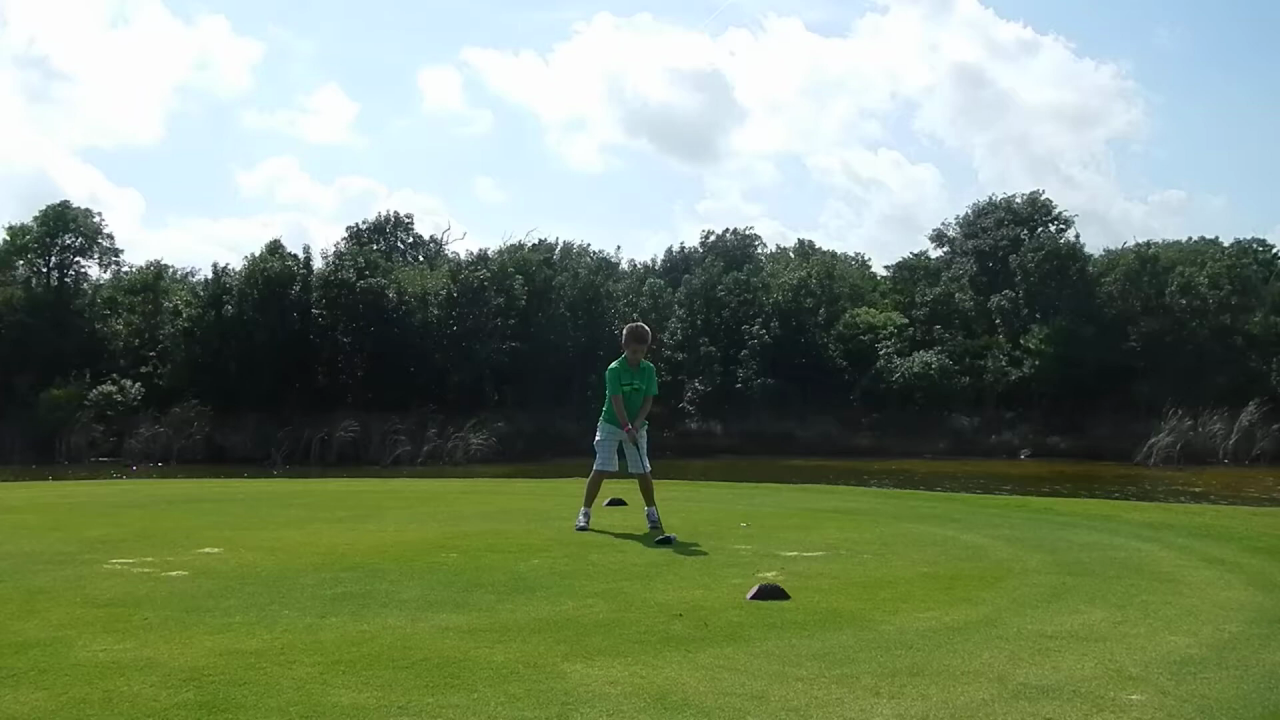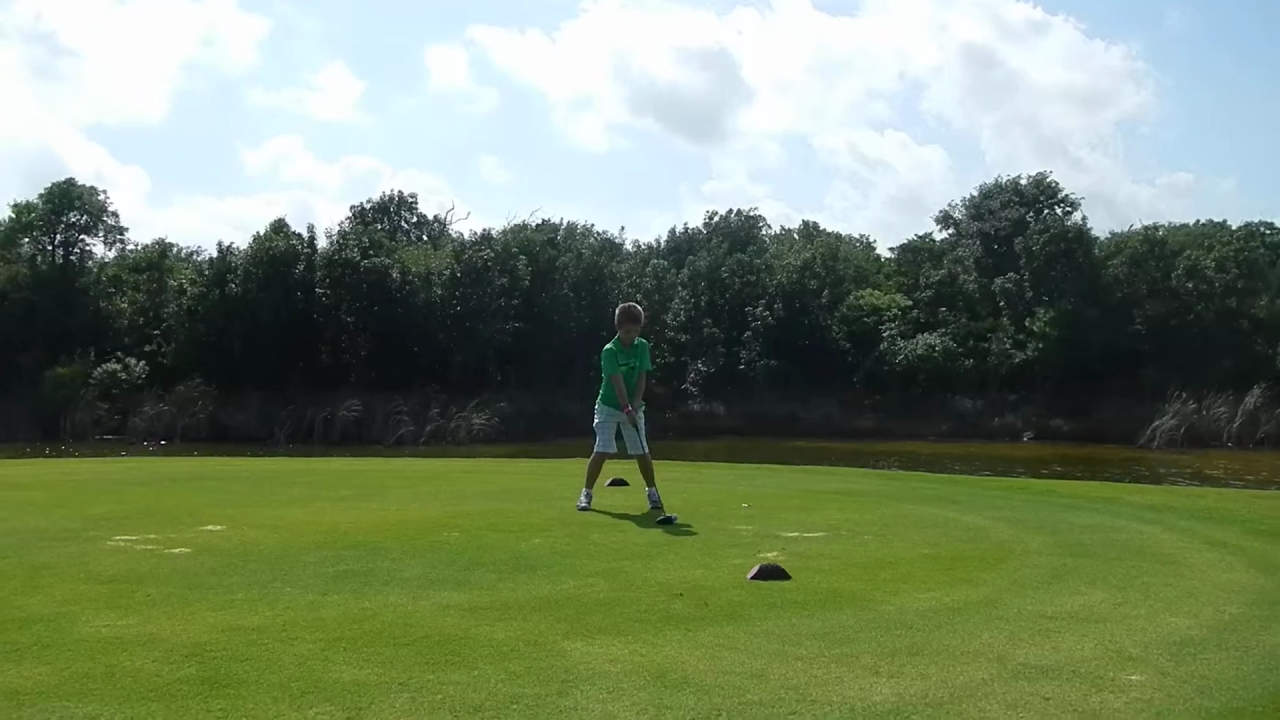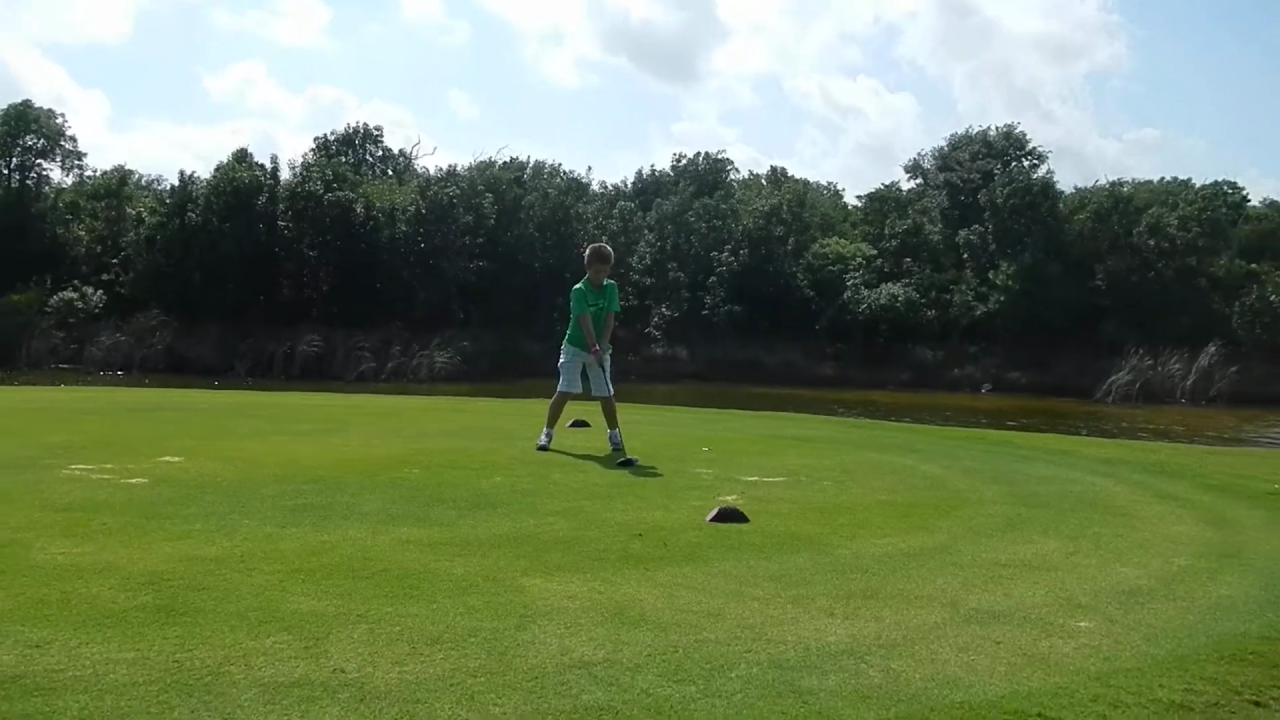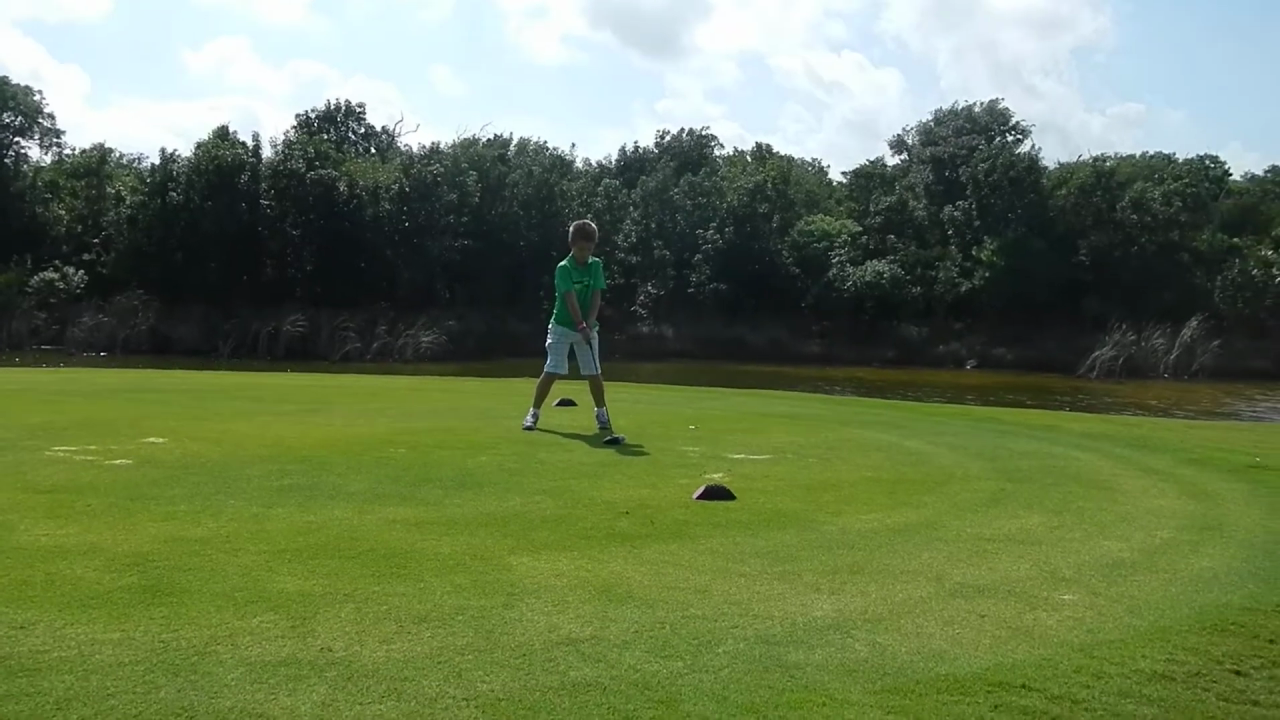
dt=0.4s
person 1, frame 1
left shoulder: (649, 369)
right shoulder: (614, 369)
left elbow: (648, 401)
right elbow: (617, 402)
left wrist: (637, 424)
right wrist: (627, 427)
left hip: (636, 426)
right hip: (611, 425)
left knee: (643, 471)
right knee: (601, 469)
left ankle: (652, 512)
right ankle: (585, 512)
person 1, frame 2
left shoulder: (642, 346)
right shoulder: (609, 351)
left elbow: (642, 378)
right elbow: (617, 382)
left wrist: (634, 405)
right wrist: (626, 408)
left hip: (633, 407)
right hip: (608, 406)
left knee: (642, 452)
right knee: (602, 451)
left ankle: (652, 492)
right ankle: (586, 493)
person 1, frame 3
left shoulder: (611, 288)
right shoulder: (579, 291)
left elbow: (610, 319)
right elbow: (585, 322)
left wrist: (602, 346)
right wrist: (593, 349)
left hip: (599, 349)
right hip: (575, 347)
left knee: (606, 394)
right knee: (564, 391)
left ankle: (614, 434)
right ankle: (547, 432)
person 1, frame 4
left shoulder: (596, 265)
right shoulder: (563, 268)
left elbow: (596, 297)
right elbow: (571, 300)
left wrist: (589, 323)
right wrist: (580, 325)
left hip: (587, 327)
right hip: (562, 326)
left knee: (593, 372)
right knee: (551, 371)
left ankle: (601, 413)
right ankle: (533, 412)
